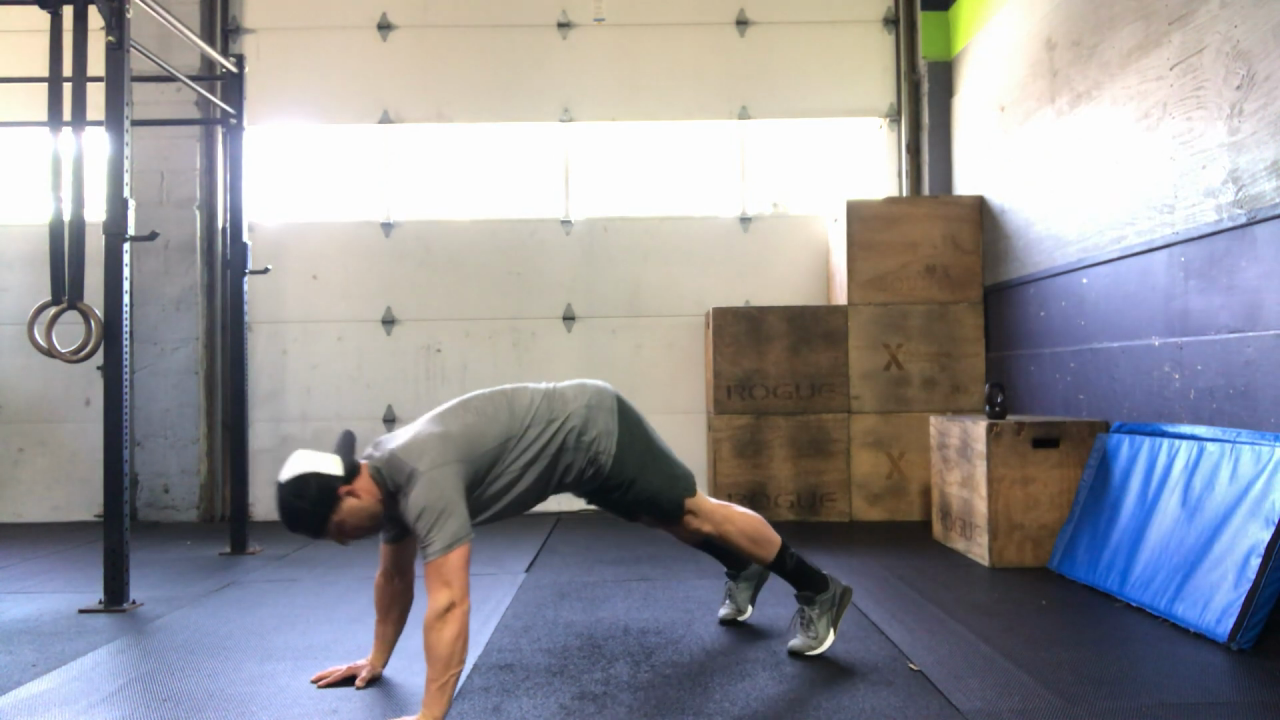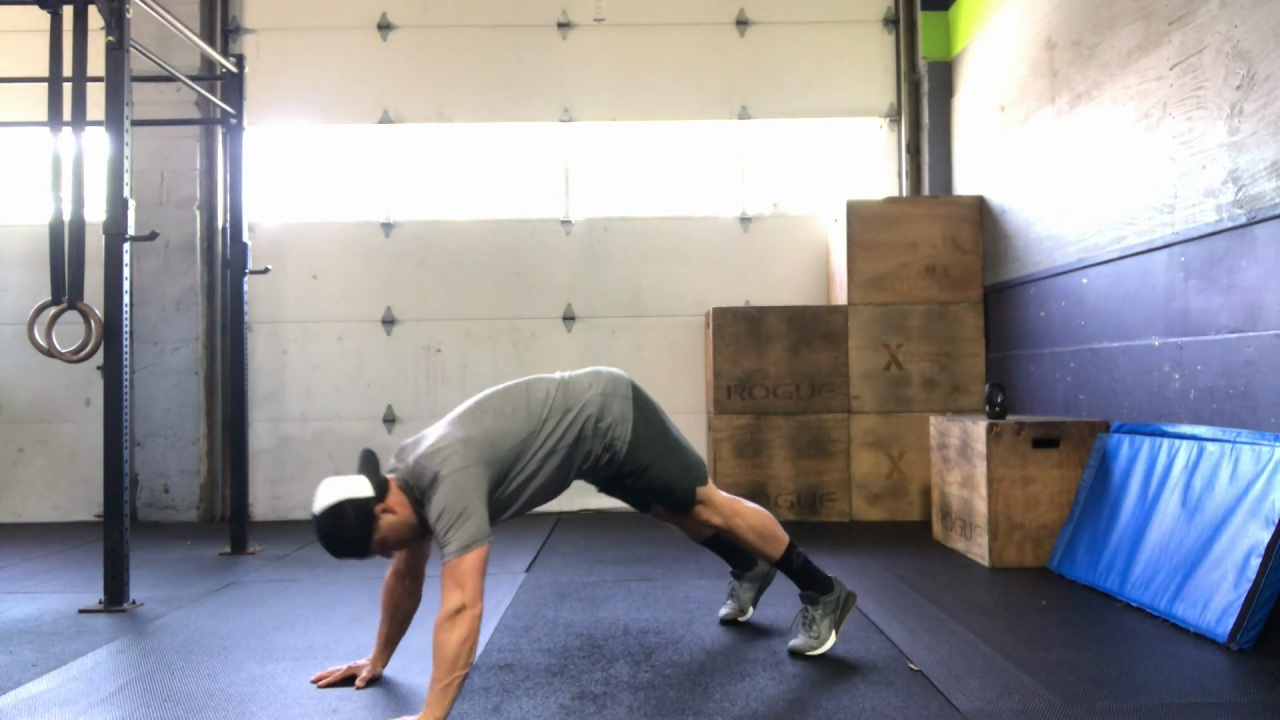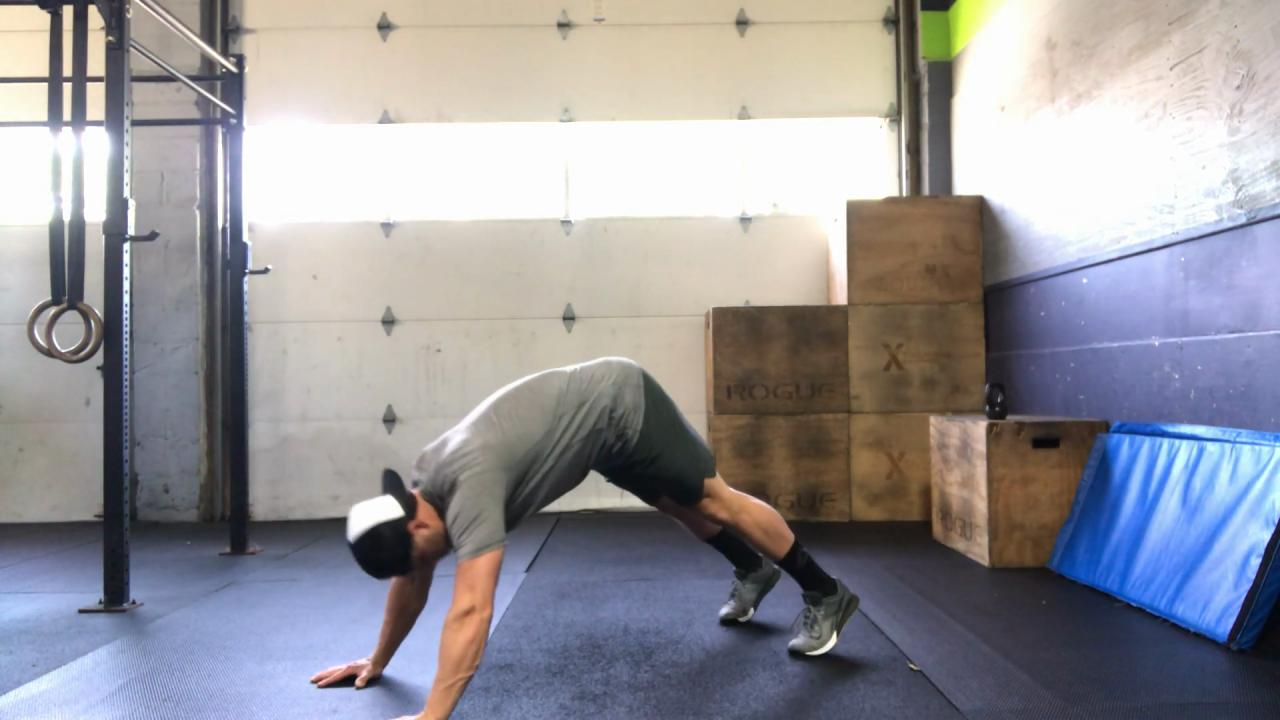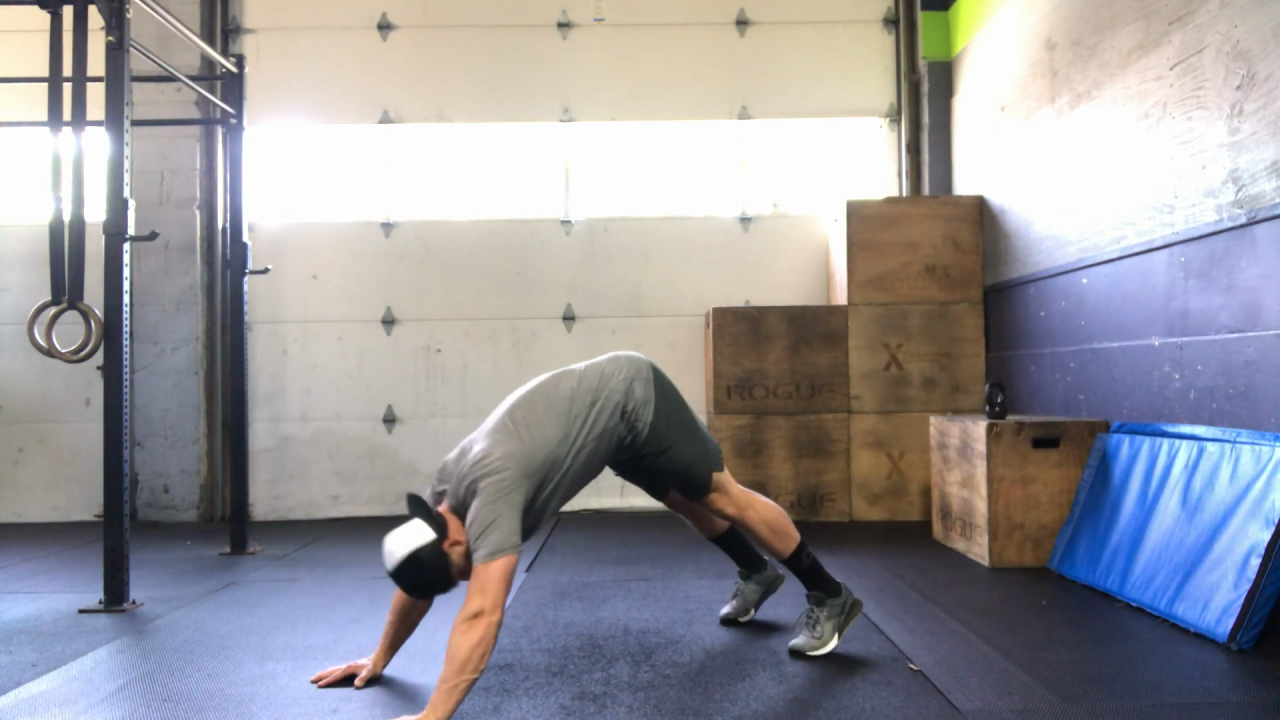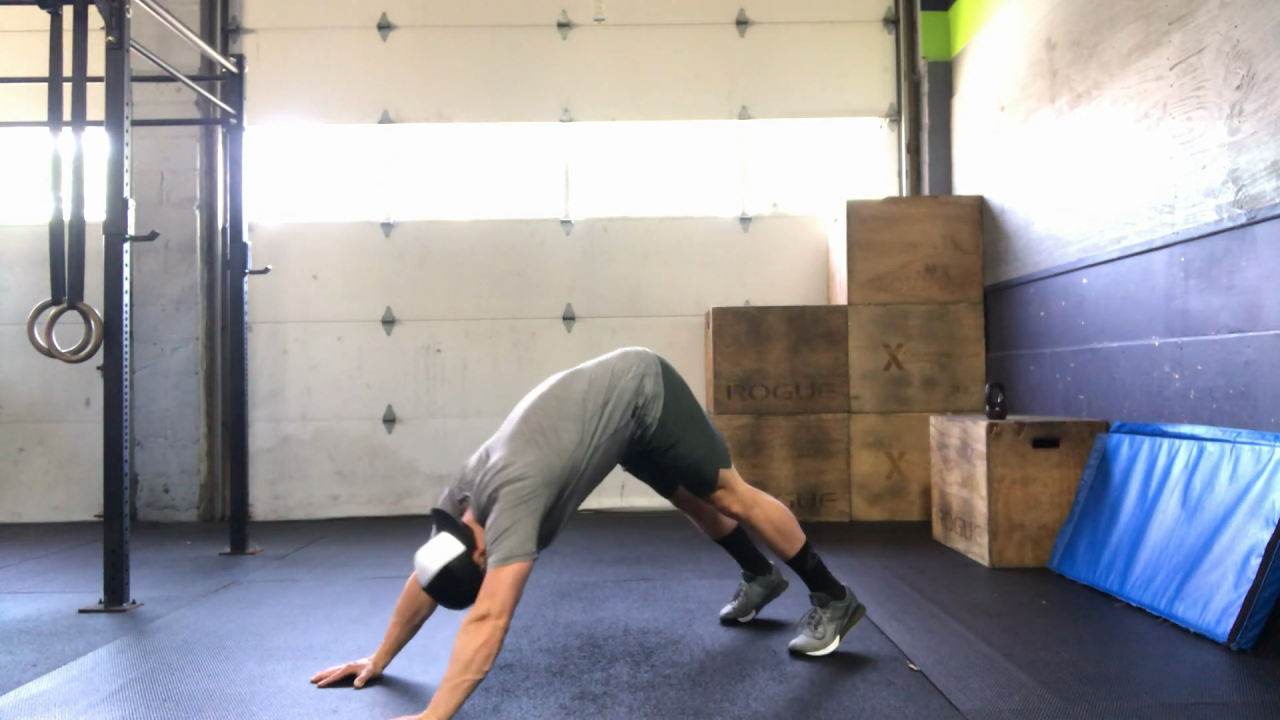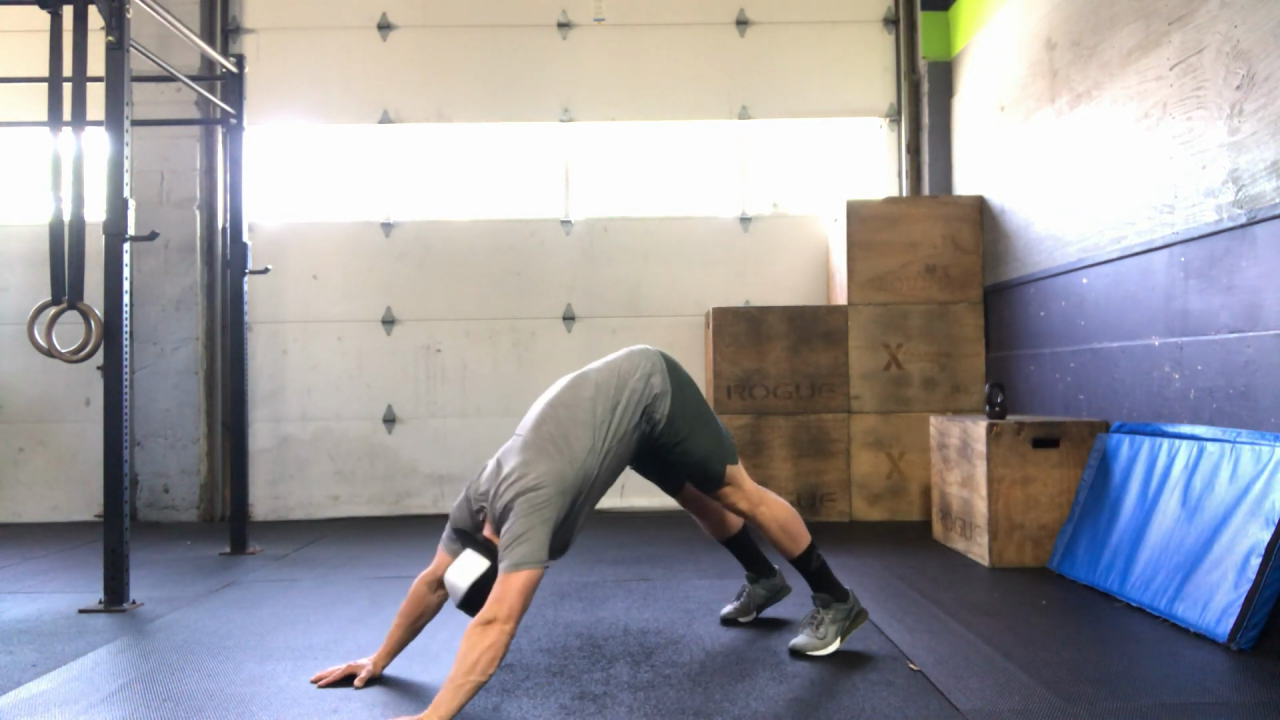
dt=0.2s
person 1, frame 1
left shoulder: (422, 479)
right shoulder: (383, 474)
left elbow: (448, 603)
right elbow: (394, 576)
right wrist: (376, 659)
left hip: (593, 429)
right hip: (575, 438)
left knee: (696, 513)
right knee: (666, 518)
left ankle: (818, 592)
right ankle: (744, 573)
person 1, frame 2
left shoulder: (447, 483)
right shoulder: (405, 478)
left elbow: (461, 606)
right elbow: (404, 578)
right wrist: (375, 659)
left hip: (608, 416)
right hip: (591, 427)
left knee: (706, 506)
right knee: (673, 511)
left ankle: (823, 593)
right ankle: (749, 571)
person 1, frame 3
left shoulder: (469, 486)
right shoulder: (426, 482)
left elbow: (471, 609)
right elbow: (414, 584)
right wrist: (376, 661)
left hip: (622, 404)
right hip: (603, 417)
left knee: (714, 500)
right knee: (678, 505)
left ankle: (826, 595)
right ankle: (753, 572)
person 1, frame 4
left shoulder: (491, 493)
right shoulder: (446, 489)
left elbow: (481, 614)
right elbow: (416, 585)
right wrist: (377, 660)
left hip: (633, 397)
right hip: (612, 412)
left knee: (722, 497)
right knee: (684, 501)
left ankle: (829, 597)
right ankle: (757, 573)
person 1, frame 5
left shoulder: (512, 499)
right shoulder: (464, 493)
left elbow: (488, 618)
right elbow: (423, 581)
right wrist: (378, 659)
left hip: (644, 392)
right hip: (622, 406)
left knee: (731, 495)
right knee: (691, 499)
left ankle: (832, 600)
right ankle: (760, 576)
person 1, frame 6
left shoulder: (529, 506)
right shoulder: (479, 500)
left elbow: (495, 623)
right elbow: (433, 581)
right wrist: (379, 659)
left hip: (651, 388)
right hip: (628, 401)
left knee: (738, 493)
right knee: (696, 498)
left ankle: (835, 601)
right ankle: (764, 579)
